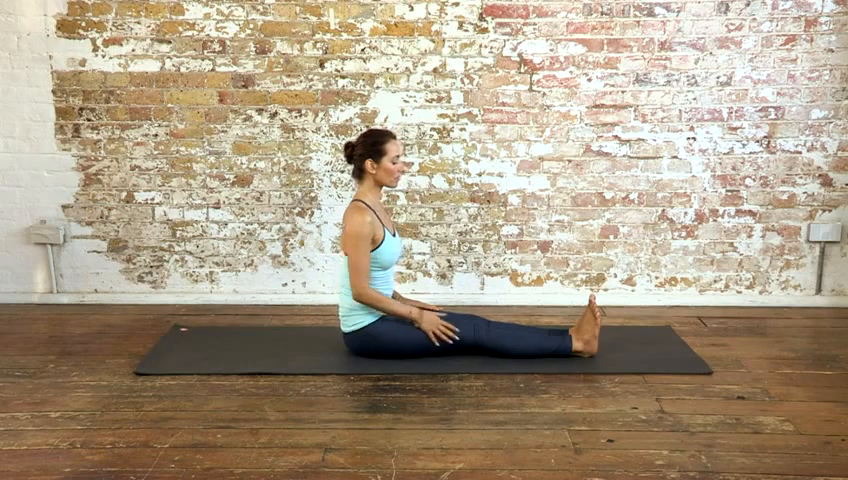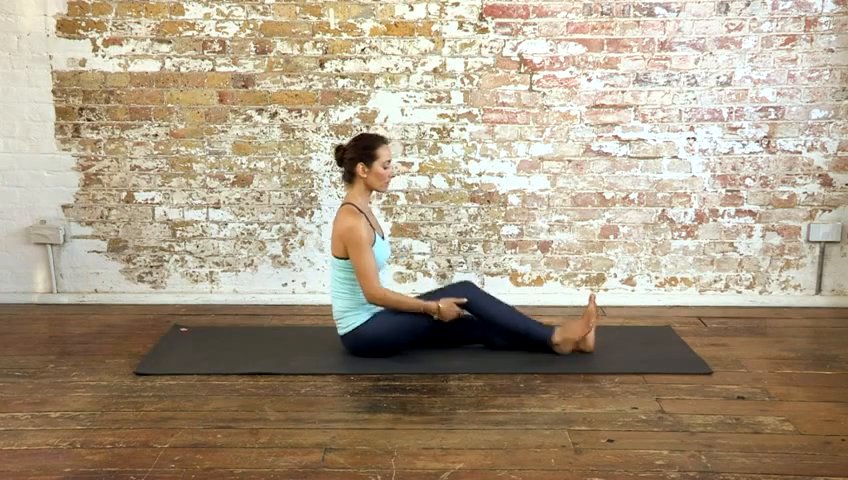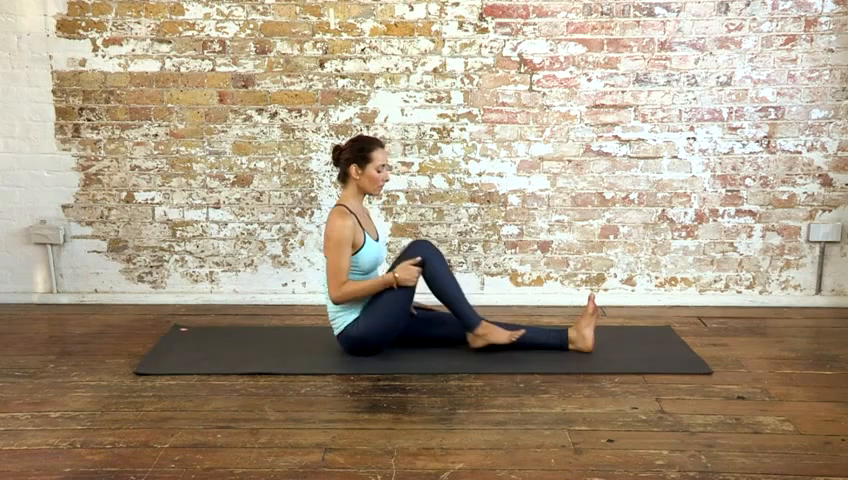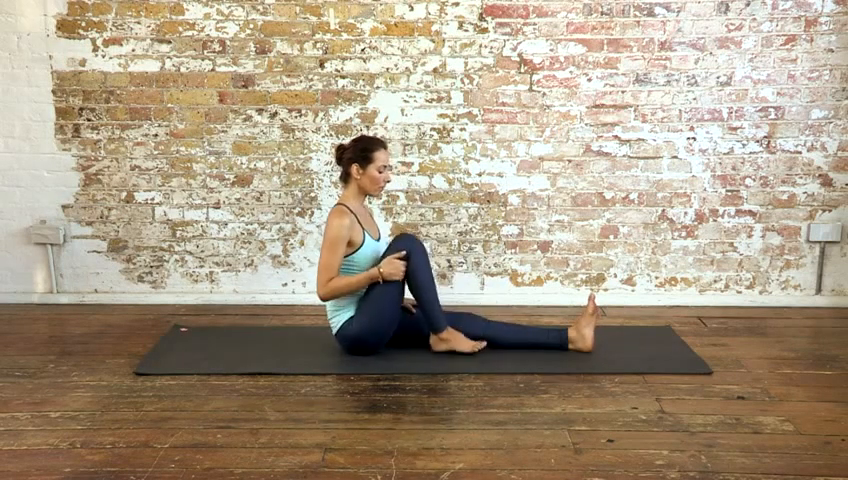
dt=0.4s
person 1, frame 1
left shoulder: (373, 207)
right shoulder: (361, 217)
right elbow: (360, 291)
left wrist: (404, 304)
right wrist: (416, 316)
left hip: (376, 320)
right hip: (366, 331)
left knee: (475, 325)
right knee: (471, 333)
left ankle: (568, 336)
right ankle: (574, 344)
person 1, frame 2
left shoulder: (360, 210)
right shoulder: (352, 220)
right elbow: (373, 292)
left wrist: (411, 304)
right wrist: (433, 308)
left hip: (373, 322)
right hip: (364, 332)
left knee: (476, 326)
right knee: (464, 291)
left ankle: (564, 338)
right ankle: (553, 337)
person 1, frame 3
left shoulder: (358, 211)
right shoulder: (342, 221)
right elbow: (337, 292)
left wrist: (398, 297)
right wrist: (392, 278)
left hip: (373, 322)
right hip: (359, 331)
right knee: (421, 250)
left ankle: (570, 337)
right ankle: (474, 327)
person 1, frame 4
left shoulder: (361, 211)
right shoulder: (341, 219)
right elbow: (325, 289)
left wrist: (394, 296)
right wrist: (378, 272)
left hip: (371, 322)
right hip: (356, 330)
left knee: (467, 324)
right knee: (407, 245)
left ankle: (569, 337)
right ankle: (440, 334)
